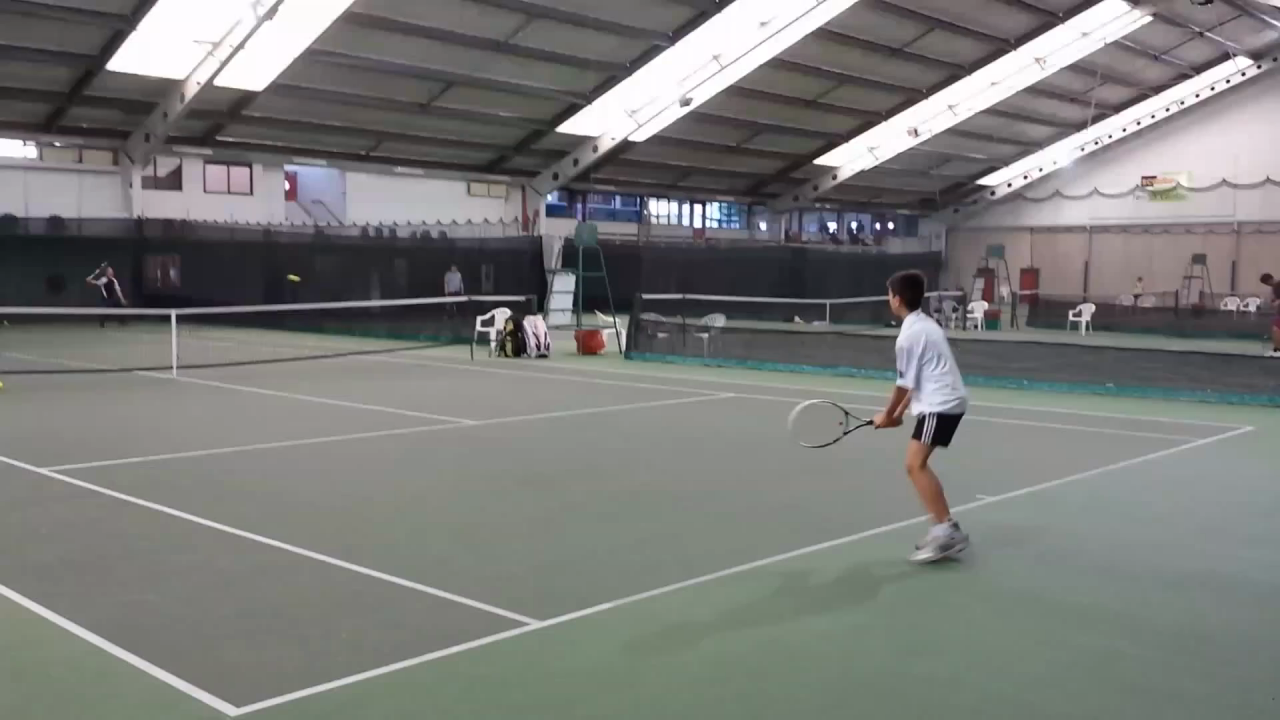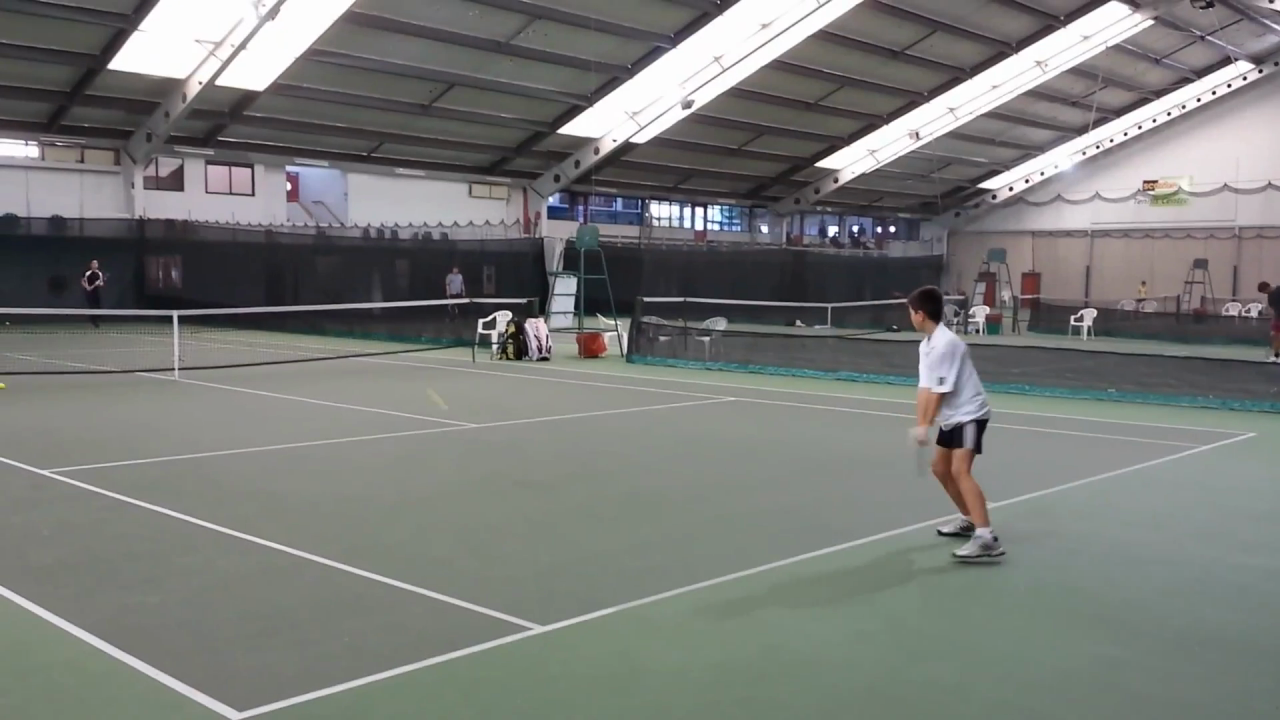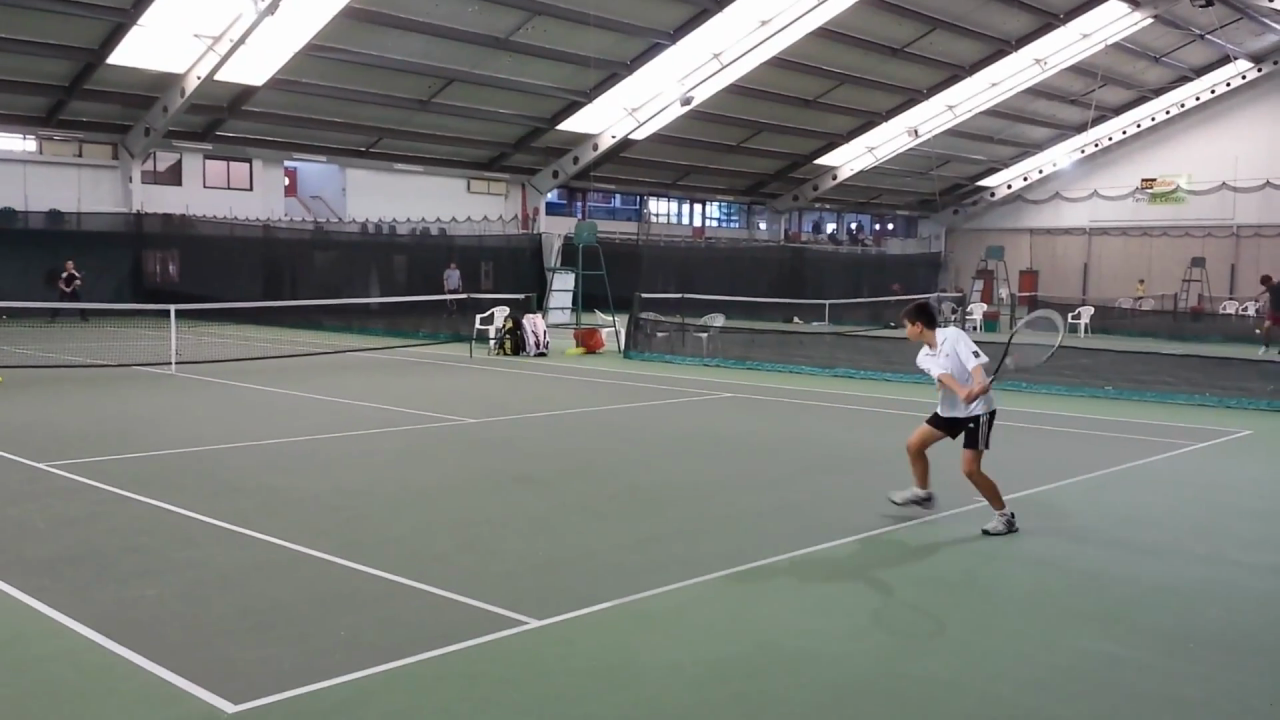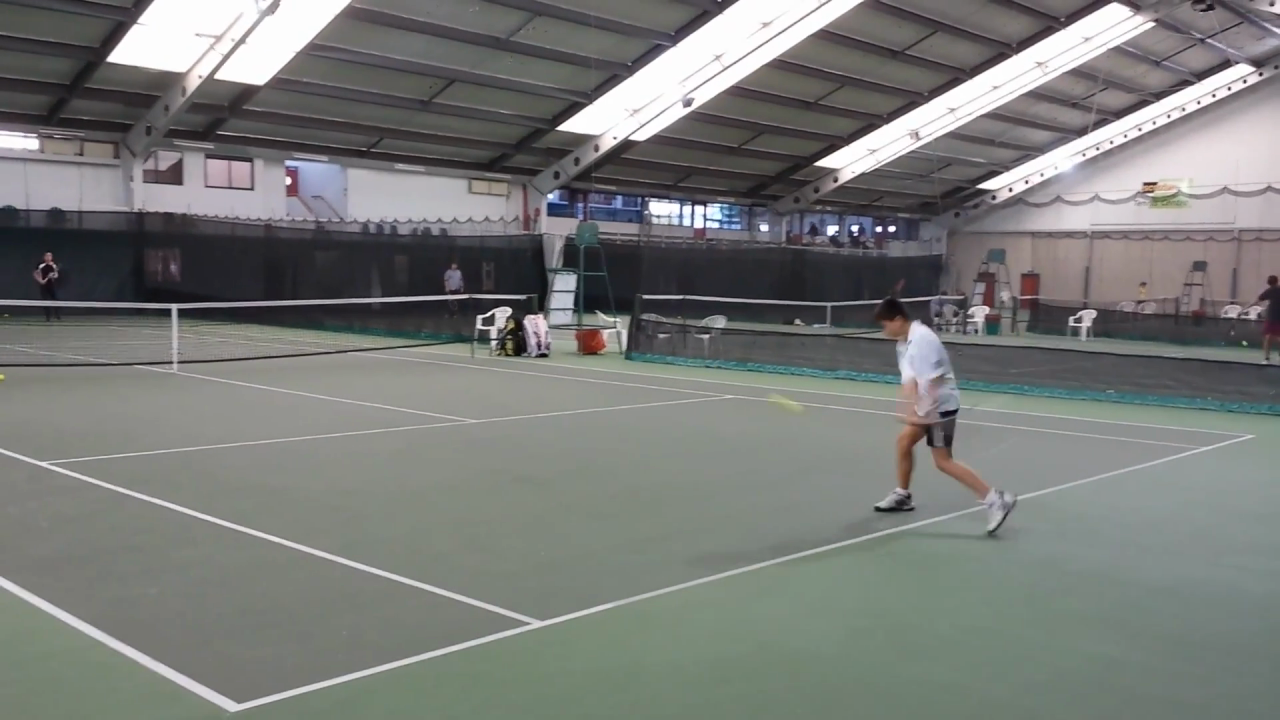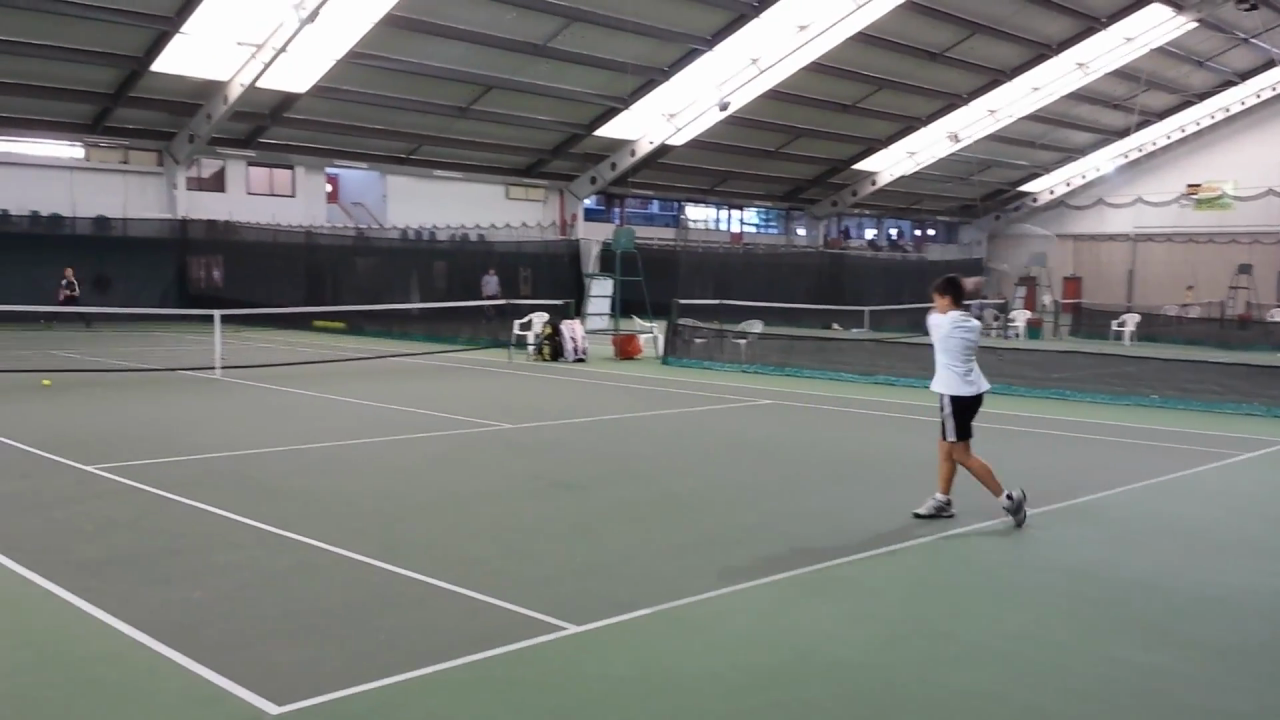
dt=0.3s
person 1, frame 1
left shoulder: (909, 336)
right shoulder: (925, 325)
left elbow: (905, 384)
left wrist: (887, 413)
right wrist: (899, 411)
left hip: (940, 406)
right hip: (947, 402)
left knee: (914, 465)
right knee: (917, 463)
left ankle: (946, 532)
right ankle: (944, 526)
person 1, frame 2
left shoulder: (946, 344)
right shoulder: (927, 345)
left elbow: (941, 390)
right elbow: (925, 387)
left wrist: (925, 425)
right wrist: (921, 424)
left hip: (970, 414)
right hip: (953, 415)
left knee: (960, 472)
right knee: (940, 469)
left ankle: (986, 538)
right ankle: (969, 519)
person 1, frame 3
left shoulder: (953, 336)
right shoulder: (924, 357)
left elbow: (976, 364)
right elbow: (944, 378)
left wrist: (978, 388)
right wrist: (961, 392)
left hip: (978, 410)
right hip: (949, 409)
left knee: (970, 468)
right knee: (914, 446)
left ankle: (1004, 515)
right ankle: (923, 493)
person 1, frame 4
left shoulder: (923, 339)
right shoulder: (904, 346)
left elbow: (934, 379)
right elbow: (909, 381)
left wrist: (925, 409)
right wrist: (910, 409)
left hip: (941, 405)
right hip: (926, 406)
left knee: (944, 462)
right knee: (903, 442)
left ankle: (996, 500)
right ankle: (902, 495)
person 1, frame 5
left shoulder: (937, 322)
right shoulder: (973, 324)
left wrist: (961, 287)
left hip: (955, 393)
right hip: (972, 392)
left knee: (962, 454)
right knee: (946, 446)
left ankle: (1008, 497)
right ankle: (942, 500)
